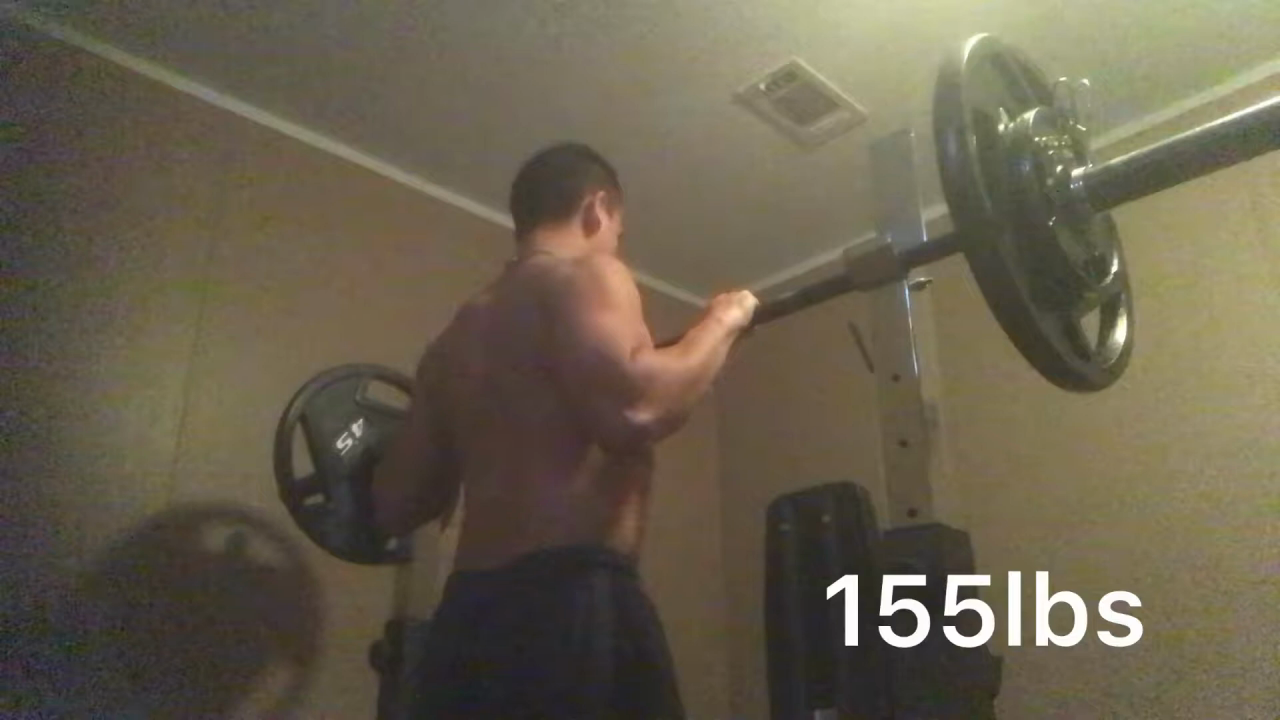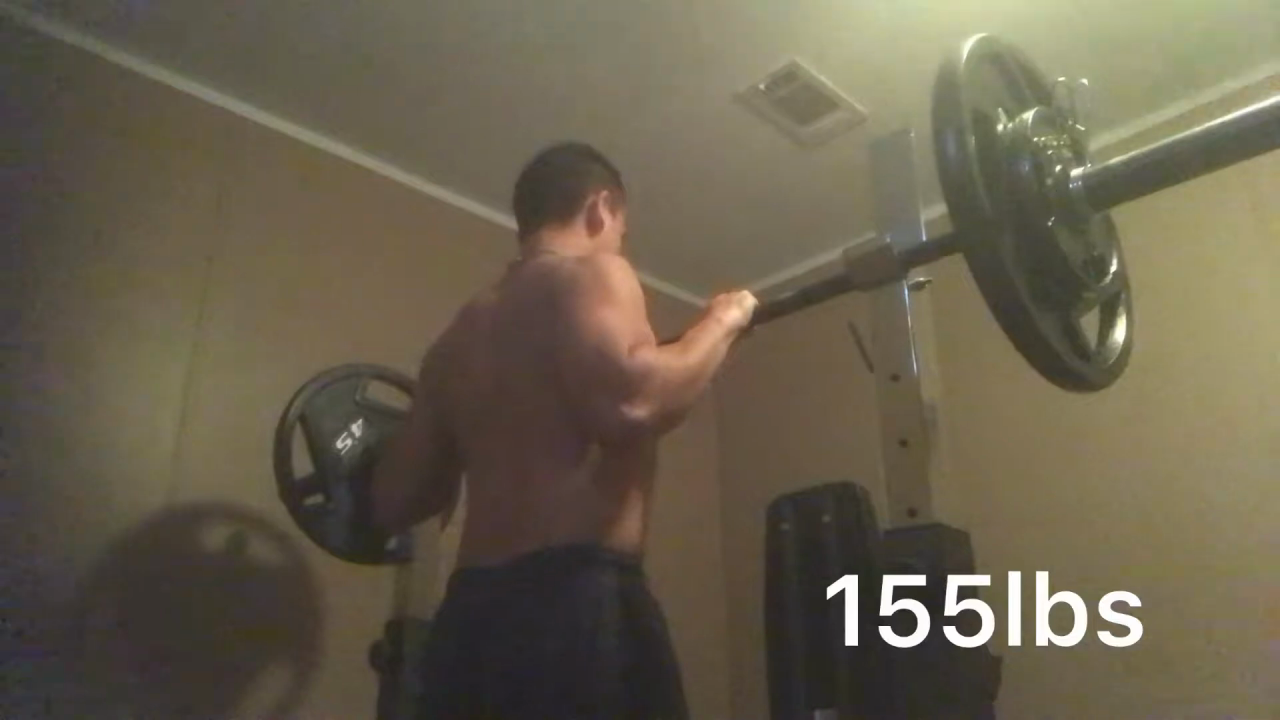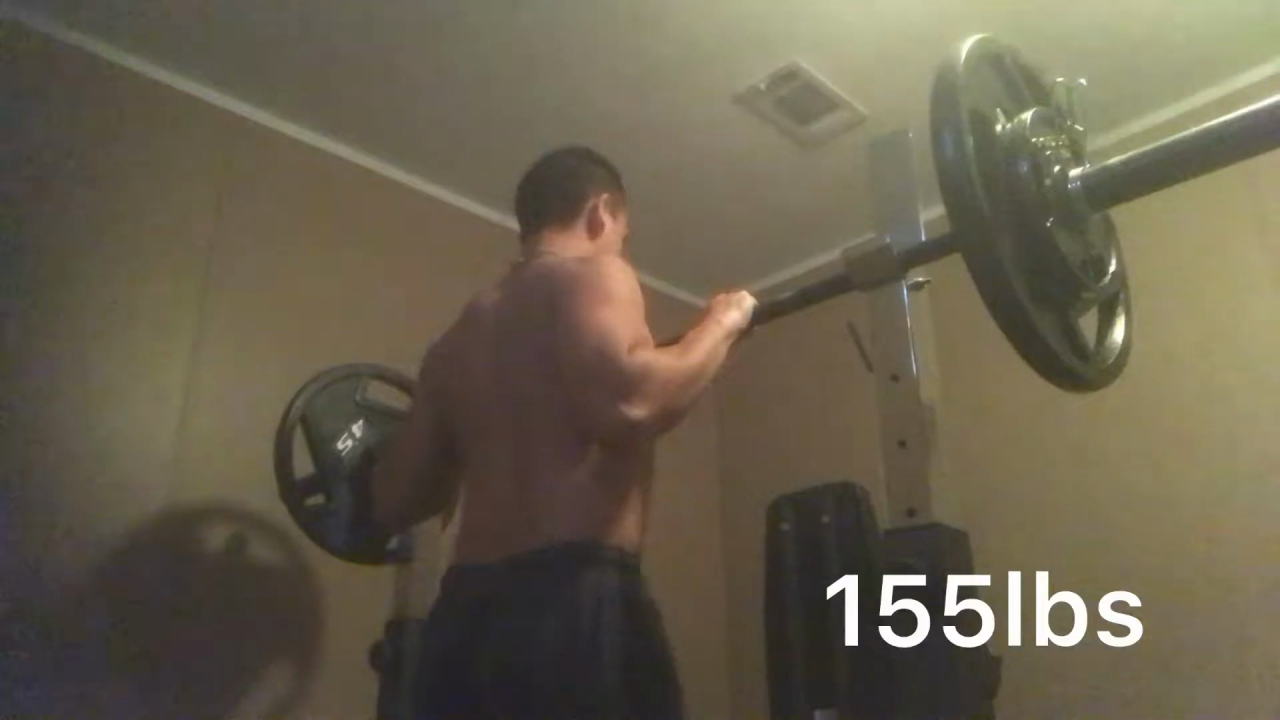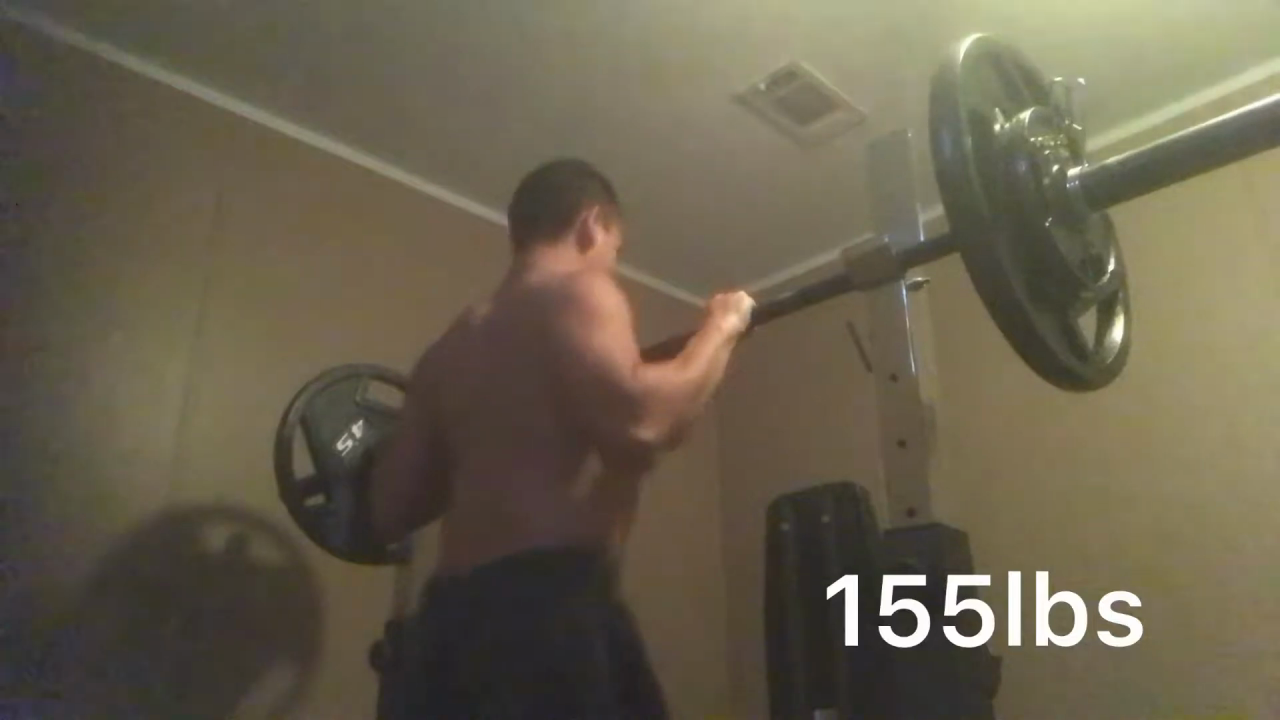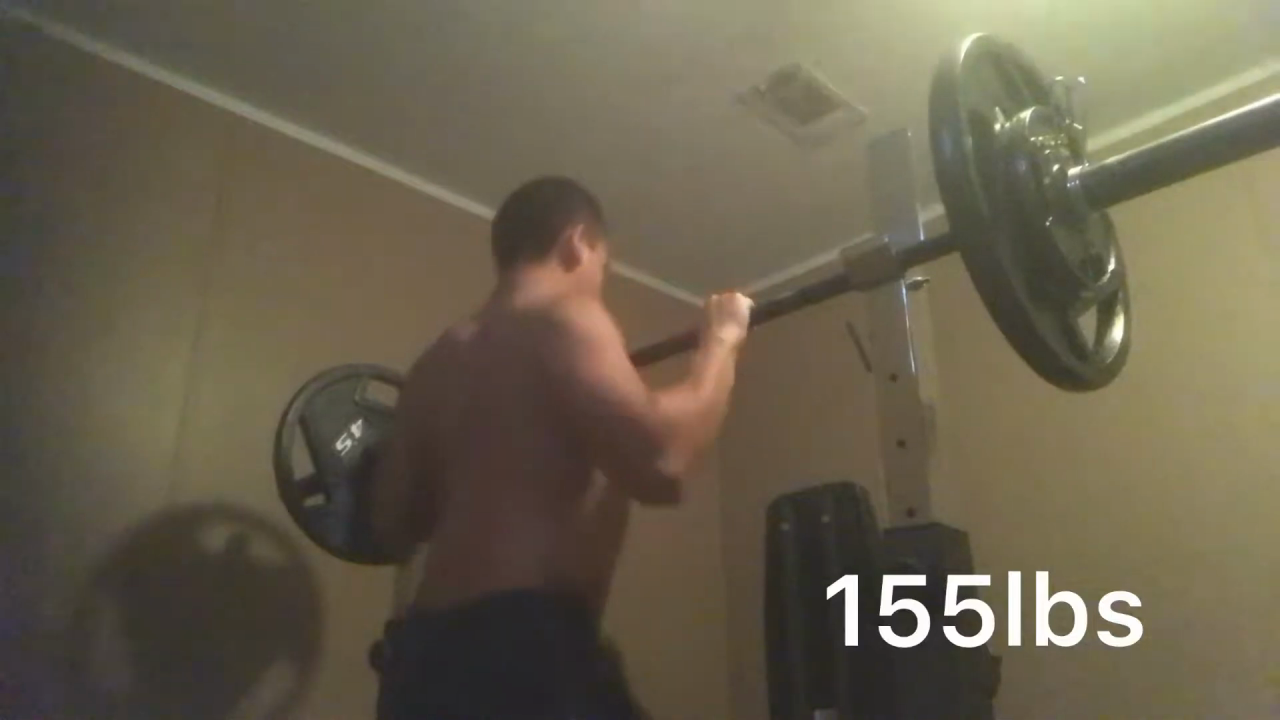
dt=0.1s
person 1, frame 1
left shoulder: (456, 337)
right shoulder: (586, 275)
left elbow: (393, 503)
right elbow: (628, 409)
right wrist: (722, 323)
left hip: (469, 618)
right hip: (566, 604)
person 1, frame 2
left shoulder: (460, 334)
right shoulder: (589, 274)
left elbow: (392, 500)
right elbow: (626, 406)
right wrist: (722, 322)
left hip: (473, 614)
right hip: (571, 603)
person 1, frame 3
left shoulder: (459, 337)
right shoulder: (590, 276)
left elbow: (392, 500)
right elbow: (625, 405)
right wrist: (722, 323)
left hip: (467, 614)
right hip: (566, 600)
person 1, frame 4
left shoulder: (450, 348)
right shoulder: (578, 293)
left elbow: (389, 509)
right elbow: (634, 426)
right wrist: (721, 329)
left hip: (452, 621)
right hip: (548, 610)
person 1, frame 5
left shoulder: (436, 362)
right shoulder: (564, 324)
left elbow: (392, 525)
right elbow: (659, 464)
right wrist: (721, 339)
left hip: (427, 663)
right hip: (522, 651)
